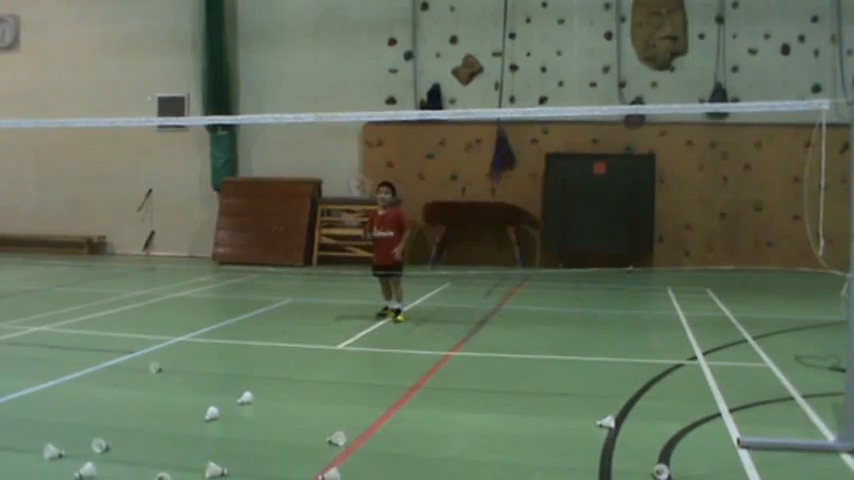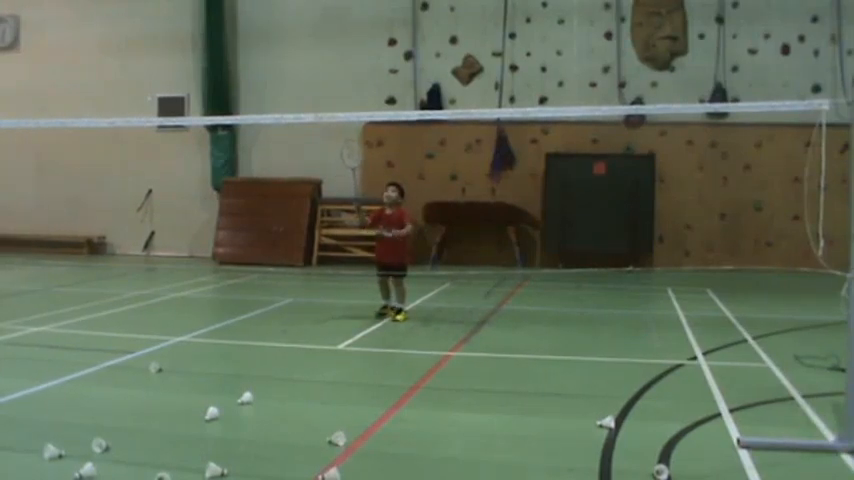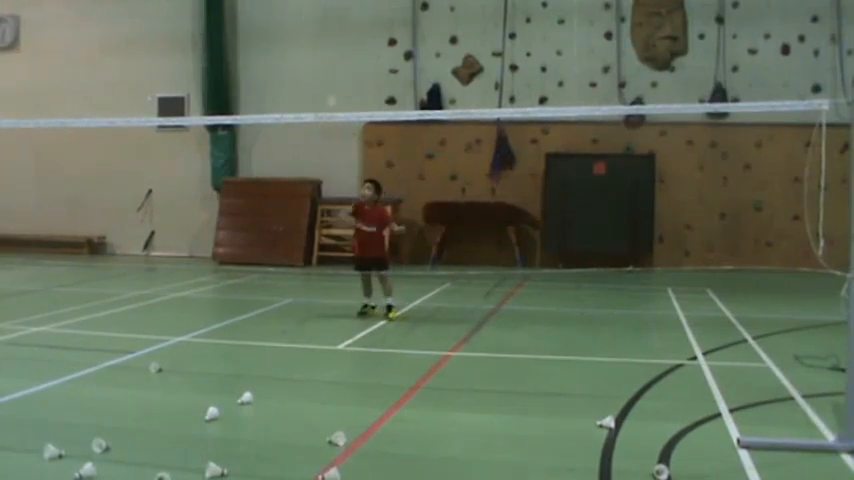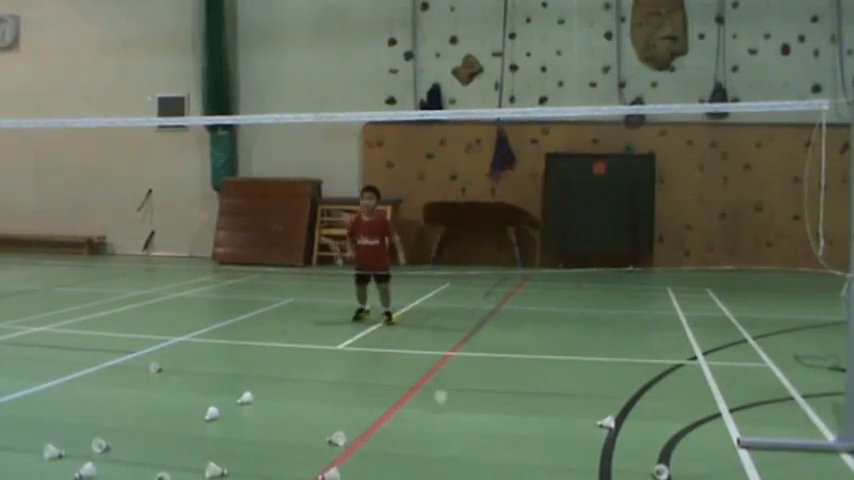
dt=1s
person 1, frame 1
left shoulder: (398, 213)
right shoulder: (373, 215)
left elbow: (406, 231)
right elbow: (370, 234)
left wrist: (400, 248)
right wrist: (367, 236)
left hip: (393, 255)
right hip: (379, 256)
left knee: (395, 281)
right knee: (383, 281)
left ankle: (399, 309)
right ankle: (389, 306)
person 1, frame 2
left shoulder: (402, 213)
right shoulder: (380, 213)
left elbow: (409, 227)
right elbow: (367, 223)
left wrist: (402, 232)
left hip: (398, 256)
right hip: (382, 255)
left knee: (398, 281)
right knee: (382, 281)
left ankle: (401, 309)
right ankle: (388, 305)
person 1, frame 3
left shoulder: (380, 210)
right shoulder: (358, 207)
left elbow: (390, 224)
left wrist: (397, 229)
left hip: (377, 251)
right hip: (361, 251)
left knee: (383, 277)
right knee: (364, 277)
left ankle: (390, 306)
right ankle: (368, 304)
person 1, frame 4
left shoulder: (382, 220)
right shoulder: (357, 220)
left elbow: (394, 237)
right elbow: (350, 236)
left wrist: (401, 254)
right wrist: (351, 250)
left hip: (380, 261)
right hip: (362, 261)
left knee: (383, 287)
right knee: (360, 287)
left ankle: (387, 312)
right ankle: (362, 308)
